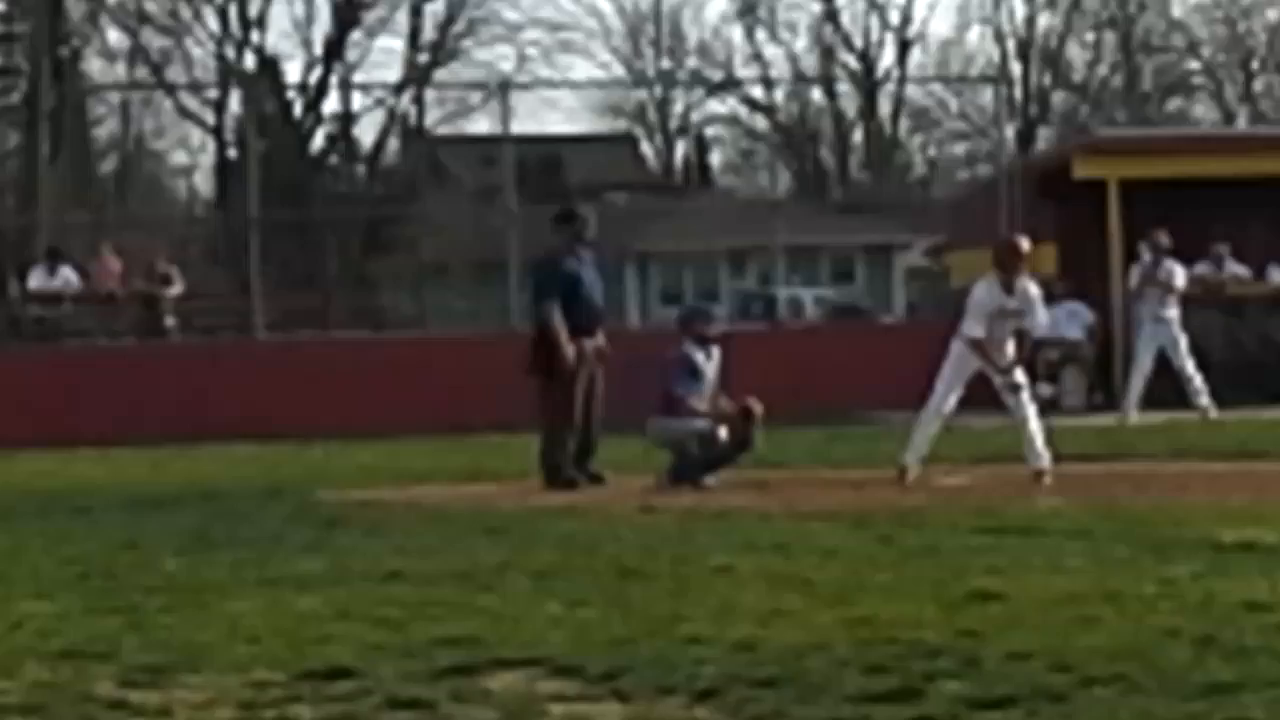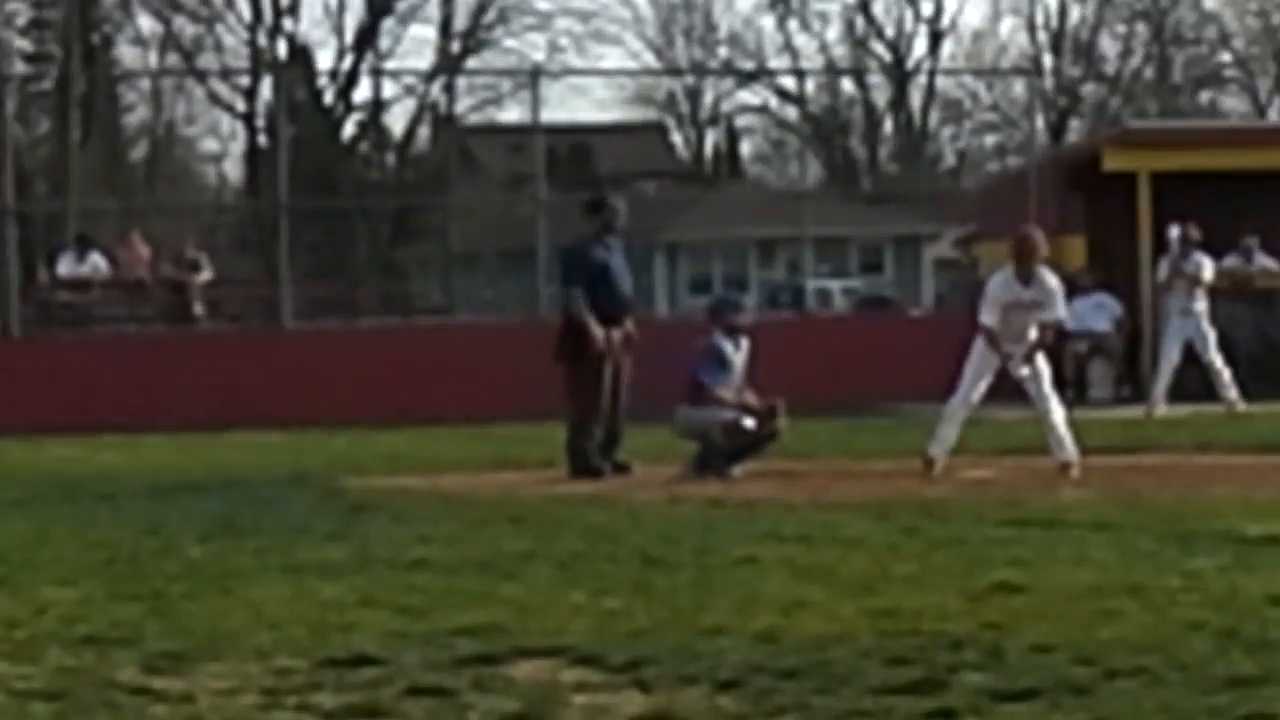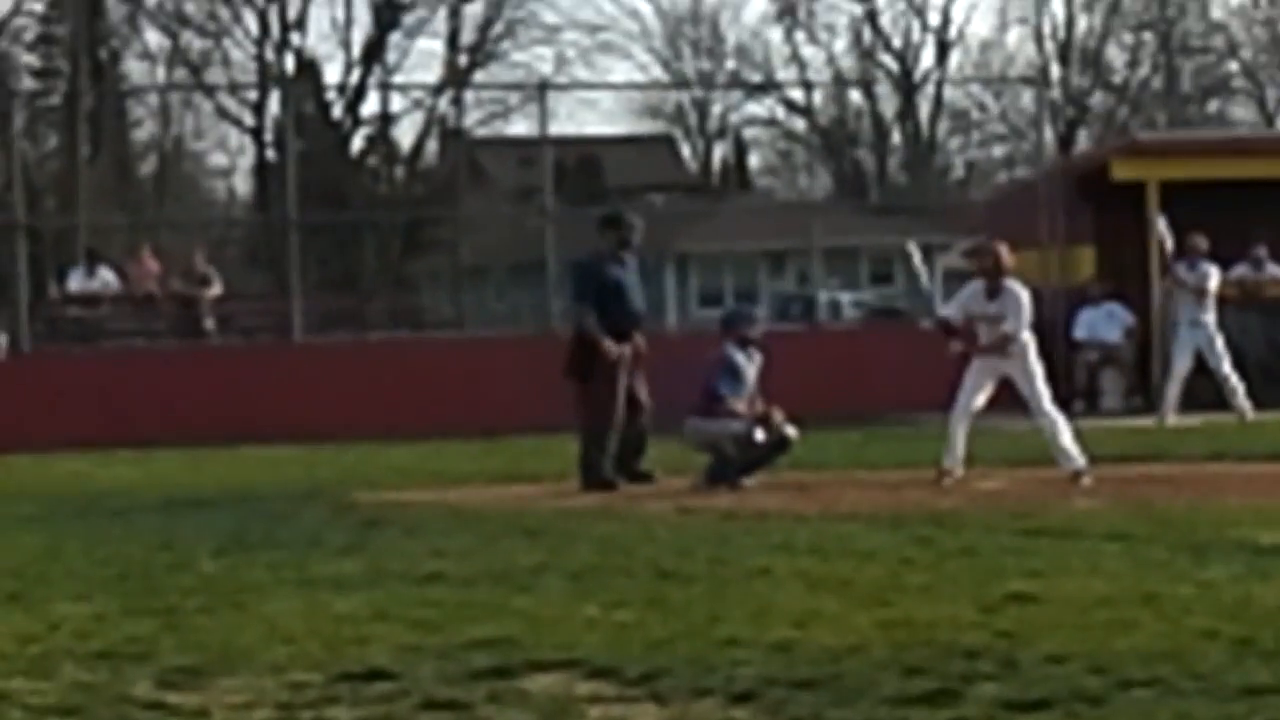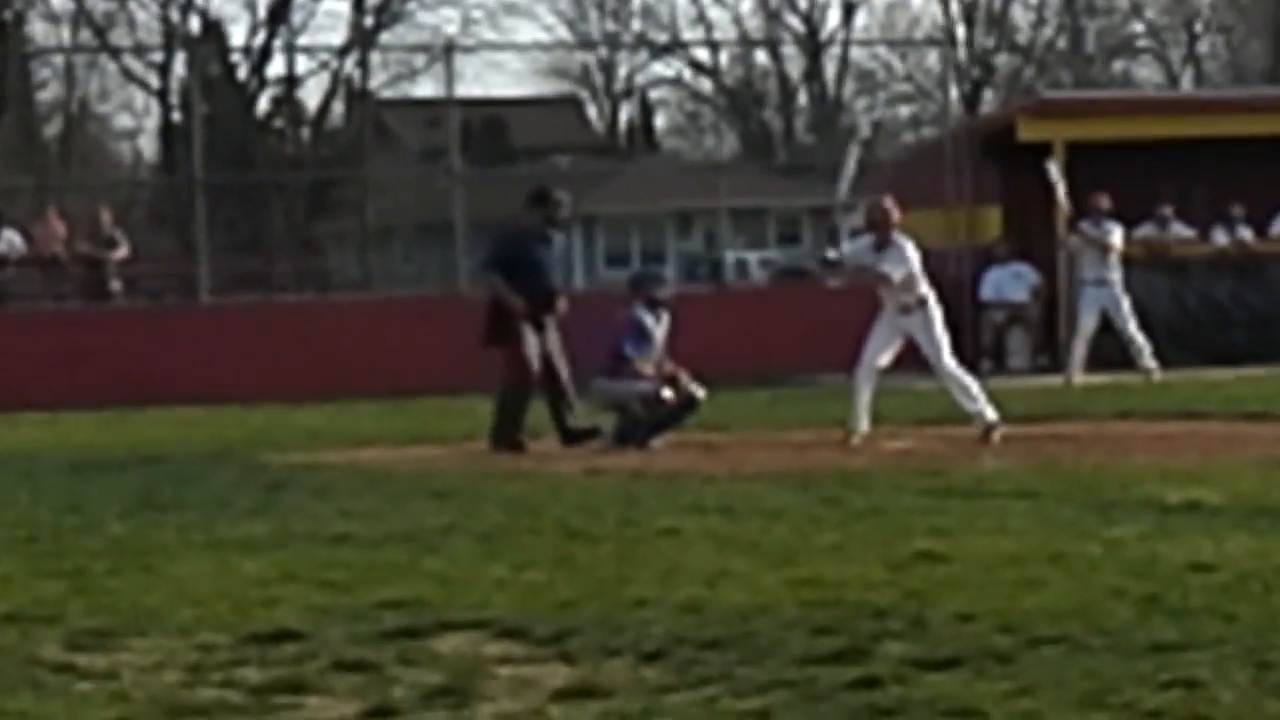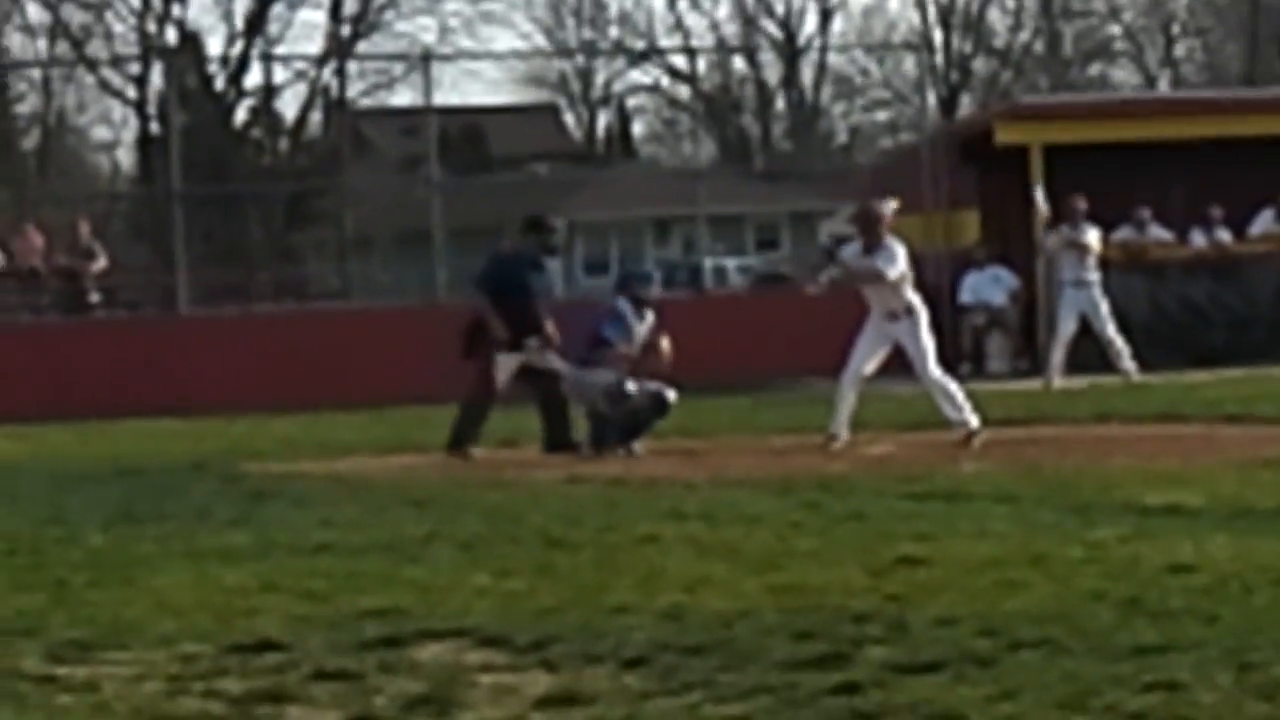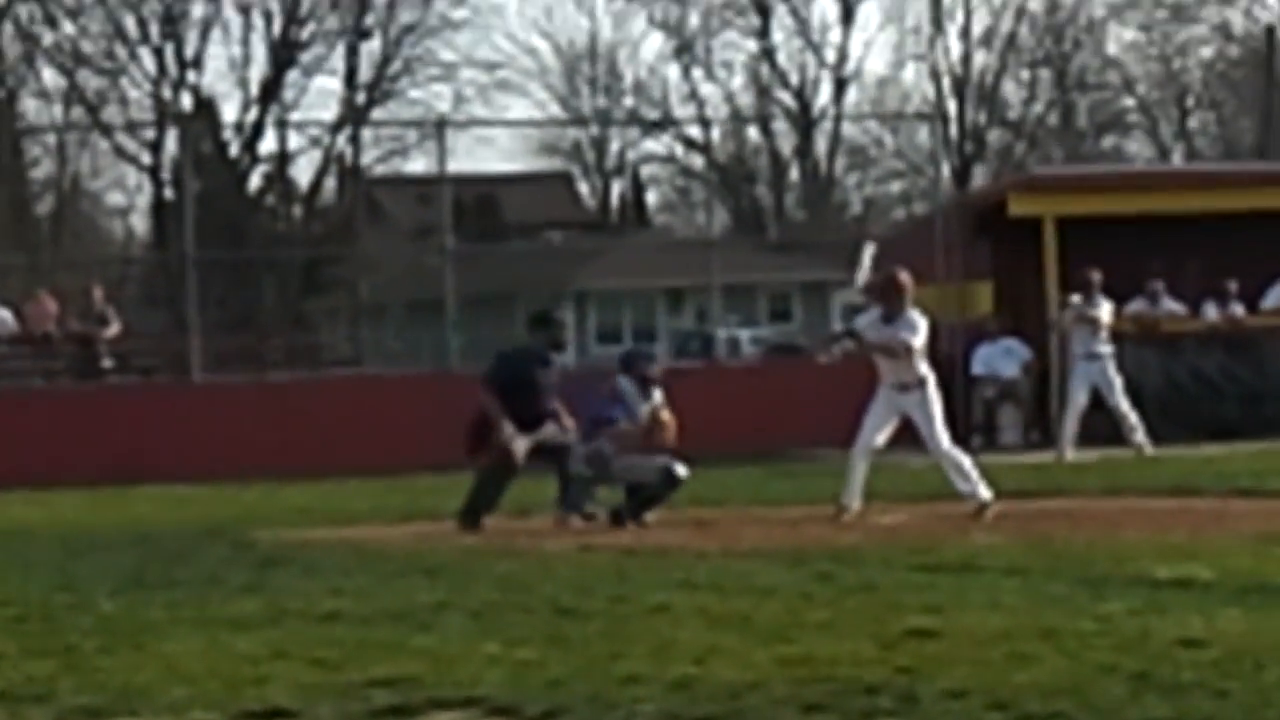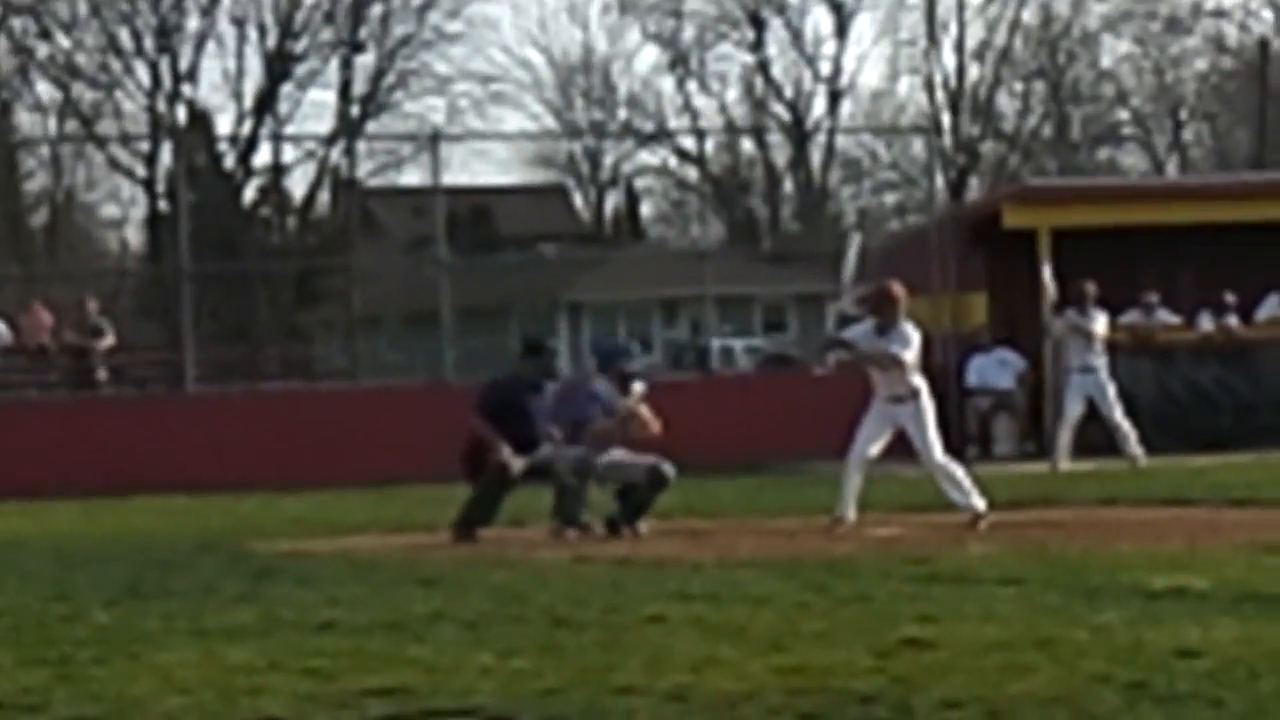
dt=0.3s
person 1, frame 1
left shoulder: (588, 259)
right shoulder: (553, 264)
right elbow: (549, 307)
left wrist: (599, 335)
right wrist: (564, 344)
left hip: (590, 344)
right hip: (566, 345)
left knee: (590, 409)
right knee: (563, 410)
left ankle: (581, 466)
right ankle: (557, 470)
person 1, frame 2
left shoulder: (616, 248)
right shoulder: (580, 252)
right elbow: (574, 294)
left wrist: (627, 322)
right wrist: (592, 327)
left hip: (617, 333)
right hip: (592, 333)
left knee: (616, 398)
right knee: (590, 399)
left ankle: (606, 455)
right ankle: (583, 459)
person 1, frame 3
left shoulder: (630, 263)
right shoulder: (591, 267)
right elbow: (582, 310)
left wrist: (637, 335)
right wrist: (604, 342)
left hip: (627, 348)
right hip: (599, 350)
left knee: (639, 405)
right knee: (602, 412)
left ankle: (627, 465)
right ankle: (593, 472)
person 1, frame 4
left shoulder: (552, 240)
right shoulder: (514, 240)
right elbow: (490, 274)
left wrist: (559, 298)
right wrist: (511, 299)
left hip: (544, 317)
right hip: (516, 316)
left knee: (558, 372)
right knee: (524, 371)
left ankle: (569, 428)
right ankle: (505, 434)
person 1, frame 5
left shoulder: (540, 267)
right shoulder: (506, 263)
right elbow: (480, 294)
left wrist: (546, 325)
right wrist: (496, 325)
left hip: (529, 340)
right hip: (499, 340)
left knee: (555, 381)
right knee: (490, 383)
left ankle: (558, 439)
right ankle: (460, 442)
person 1, frame 6
left shoulder: (549, 361)
right shoulder: (511, 359)
right elbow: (487, 393)
left wrist: (562, 416)
right wrist: (504, 422)
left hip: (540, 426)
right hip: (512, 429)
left knee: (571, 448)
right knee: (509, 457)
left ankle: (573, 509)
right ankle: (471, 514)
person 1, frame 7
left shoulder: (542, 388)
right shoulder: (501, 387)
right elbow: (478, 421)
left wrist: (558, 441)
right wrist: (499, 446)
left hip: (534, 451)
right hip: (500, 453)
left knee: (574, 463)
right knee: (504, 472)
right ankle: (465, 526)
person 2, frame 1
left shoulder: (1030, 291)
right shoulder: (982, 292)
left elbow: (1027, 333)
right elbow: (974, 340)
left wrist: (1013, 368)
right wrist: (998, 371)
left hip: (1002, 349)
right hip: (967, 349)
left knee: (1023, 405)
right knee: (939, 406)
left ankle: (1041, 464)
right ankle: (911, 461)
person 2, frame 2
left shoulder: (1049, 283)
right shoulder: (999, 283)
left elbow: (1049, 328)
right elbow: (986, 327)
left wrist: (1028, 358)
right wrist: (1005, 360)
left hip: (1027, 344)
right hip: (992, 342)
left knee: (1046, 399)
right knee: (965, 397)
left ankle: (1068, 456)
right ankle: (936, 453)
person 2, frame 3
left shoulder: (1018, 296)
right shoulder: (970, 292)
left elbow: (1009, 341)
right elbow: (946, 320)
left wrist: (971, 350)
right wrist: (958, 337)
left hip: (1019, 354)
right hip: (985, 355)
left knee: (1043, 408)
right knee: (962, 409)
left ankle: (1077, 465)
right ankle: (951, 466)
person 2, frame 4
left shoulder: (903, 250)
right shoulder: (864, 244)
left elbow: (877, 280)
right elbow: (839, 258)
left wrist: (843, 265)
right wrist: (836, 259)
left hip: (921, 311)
right hip: (892, 312)
left knee: (944, 365)
right knee: (866, 366)
left ankle: (988, 418)
right ankle: (858, 426)
person 2, frame 5
left shoulder: (895, 251)
right shoulder: (855, 248)
left elbow: (872, 278)
right elbow: (829, 271)
left wrist: (841, 264)
left hip: (909, 318)
right hip: (880, 319)
left knee: (929, 373)
right knee: (852, 373)
left ankle: (970, 424)
right ankle: (838, 430)
person 2, frame 6
left shoulder: (915, 322)
right shoulder: (872, 317)
left elbow: (900, 352)
right elbow: (848, 335)
left wrist: (863, 342)
left hip: (919, 390)
right hip: (890, 391)
left knee: (940, 446)
right knee: (863, 445)
left ankle: (982, 496)
right ankle: (850, 502)
person 2, frame 7
left shoulder: (908, 334)
right shoulder: (867, 328)
left elbow: (886, 363)
right elbow: (840, 341)
left wrist: (852, 349)
left hip: (913, 402)
right hip: (884, 402)
left knee: (933, 458)
right knee: (857, 455)
left ankle: (976, 506)
right ankle: (845, 512)
person 3, frame 1
left shoulder: (1175, 268)
right shoulder: (1138, 268)
left elbow: (1175, 289)
right elbow: (1135, 296)
left wrist: (1155, 278)
right wrist: (1145, 279)
left hip: (1170, 324)
right hip: (1147, 325)
left knee: (1186, 366)
right knee: (1139, 368)
left ankle: (1205, 405)
right ankle: (1128, 410)
person 3, frame 2
left shoulder: (1203, 261)
right shoulder: (1167, 261)
left elbow: (1202, 282)
right elbow: (1162, 290)
left wrist: (1182, 271)
right wrist: (1173, 273)
left hip: (1198, 317)
right hip: (1175, 318)
left knee: (1213, 359)
right knee: (1166, 362)
left ankle: (1232, 398)
right ankle: (1155, 403)
person 3, frame 3
left shoulder: (1211, 270)
right shoulder: (1177, 269)
left elbow: (1205, 292)
right elbow: (1170, 296)
left wrist: (1181, 283)
right wrist: (1172, 282)
left hip: (1207, 327)
right hip: (1184, 327)
left knee: (1224, 369)
right knee: (1177, 371)
left ankle: (1244, 408)
right ankle: (1167, 412)
person 3, frame 4
left shoulder: (1114, 229)
right shoulder: (1081, 228)
left elbow: (1109, 247)
right elbow: (1072, 250)
left wrist: (1084, 235)
left hip: (1112, 286)
right hip: (1089, 287)
left knee: (1129, 328)
right knee: (1083, 330)
left ankle: (1150, 367)
right ankle: (1073, 372)
person 3, frame 5
left shoulder: (1092, 231)
right shoulder: (1060, 232)
left elbow: (1087, 247)
right elbow: (1049, 252)
left wrist: (1064, 235)
left hip: (1090, 288)
right hip: (1068, 290)
left knee: (1108, 330)
right knee: (1062, 334)
left ankle: (1129, 369)
right ankle: (1052, 375)
person 3, frame 6
left shoulder: (1105, 304)
right shoulder: (1075, 305)
left elbow: (1098, 322)
right elbow: (1064, 327)
left wrist: (1077, 311)
left hip: (1103, 361)
right hip: (1081, 363)
left knee: (1120, 404)
right knee: (1073, 406)
left ankle: (1141, 443)
right ankle: (1065, 448)
person 3, frame 7
left shoulder: (1100, 316)
right shoulder: (1067, 316)
left elbow: (1094, 335)
right elbow: (1057, 335)
left wrist: (1072, 324)
left hip: (1098, 373)
right hip: (1076, 374)
left knee: (1115, 415)
right knee: (1068, 417)
left ankle: (1136, 453)
right ankle: (1059, 458)
person 4, frame 1
left shoulder: (713, 353)
right shoulder: (685, 359)
left elbow: (715, 397)
right elbow: (683, 406)
left wrist: (738, 409)
right wrist: (721, 416)
left hip: (695, 423)
right hip: (666, 425)
left knee: (746, 433)
right knee: (716, 433)
left ankle: (694, 472)
right ankle: (677, 474)
person 4, frame 2
left shoulder: (742, 344)
right shoulder: (714, 349)
left elbow: (740, 389)
right elbow: (710, 395)
left wrist: (762, 406)
right wrist: (748, 406)
left hip: (723, 412)
right hip: (693, 415)
left knee: (772, 424)
right knee: (743, 424)
left ankle: (721, 461)
right ankle: (702, 463)
person 4, frame 3
left shoulder: (753, 357)
right shoulder: (726, 361)
left elbow: (752, 399)
right elbow: (723, 407)
left wrist: (769, 412)
right wrist: (758, 417)
left hip: (732, 424)
right hip: (704, 427)
left knee: (786, 435)
right knee: (754, 436)
left ankle: (732, 472)
right ankle: (715, 474)
person 4, frame 4
left shoulder: (662, 318)
right shoulder: (634, 322)
left elbow: (661, 359)
right elbow: (628, 368)
left wrist: (677, 374)
right wrist: (665, 378)
left hip: (640, 385)
right hip: (611, 388)
left knee: (695, 394)
right knee: (660, 395)
left ankle: (641, 433)
right ankle: (623, 435)
person 4, frame 5
left shoulder: (648, 319)
right shoulder: (615, 316)
left elbow: (662, 364)
right elbow: (606, 357)
left wrist: (662, 348)
left hip: (619, 380)
right hip: (587, 378)
left knee: (665, 397)
right knee: (626, 388)
left ankle: (616, 439)
right ankle: (598, 441)
person 4, frame 6
left shoulder: (654, 399)
right shoulder: (618, 395)
left elbow: (665, 443)
right elbow: (612, 434)
left hip: (626, 461)
right hip: (594, 457)
left knee: (676, 473)
right knee: (601, 451)
left ankle: (628, 511)
person 4, frame 7
left shoulder: (634, 392)
right shoulder: (592, 394)
left elbow: (653, 430)
right elbow: (592, 433)
left wrist: (643, 415)
right wrist: (622, 422)
left hip: (609, 455)
left knee: (663, 473)
left ankle: (624, 520)
